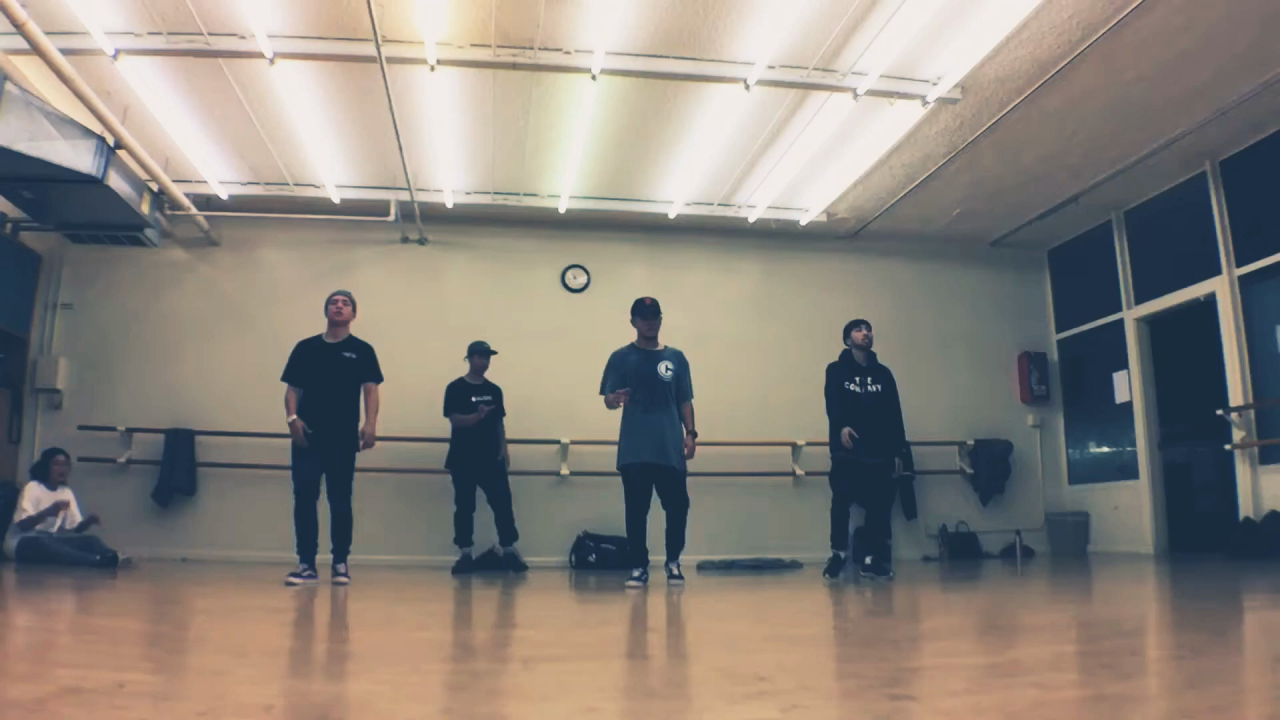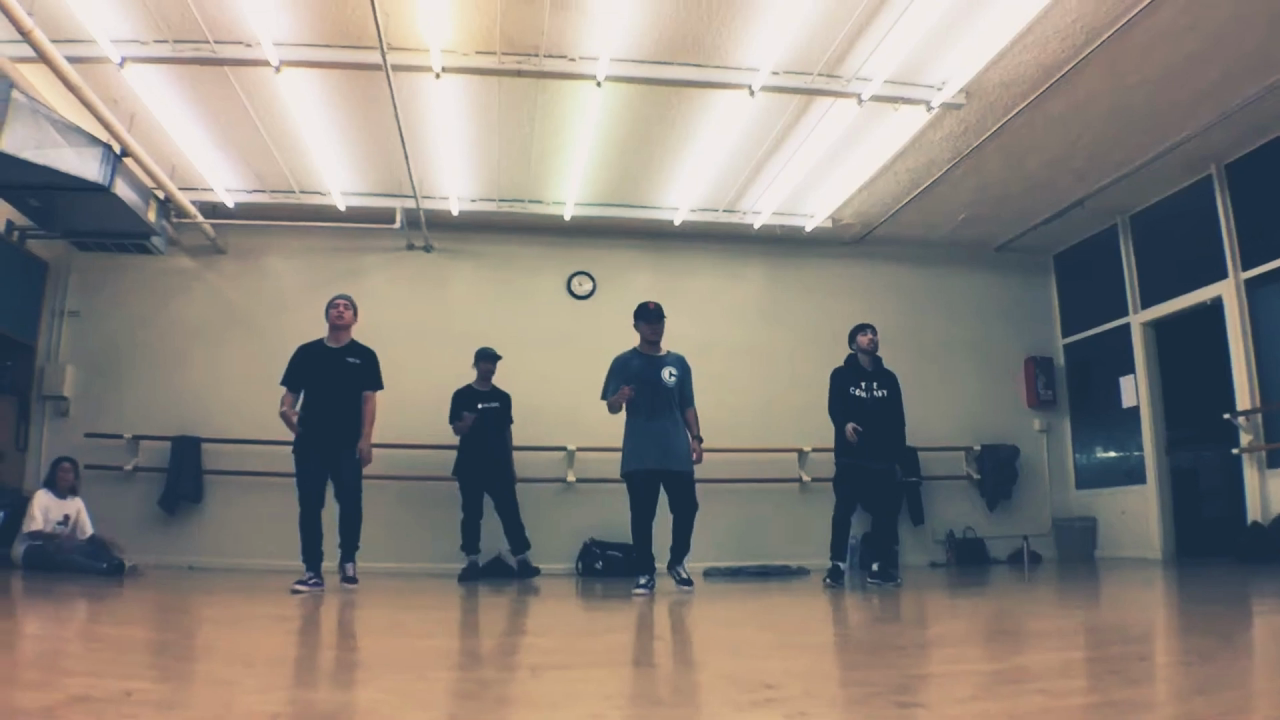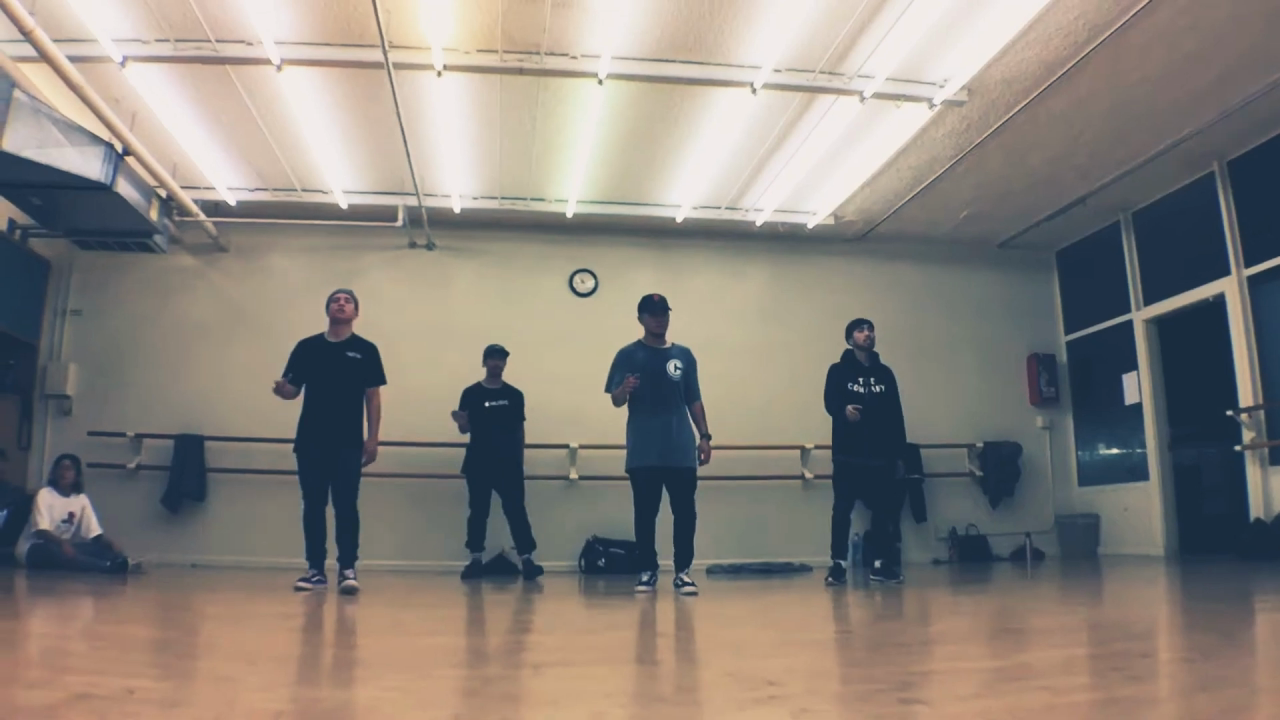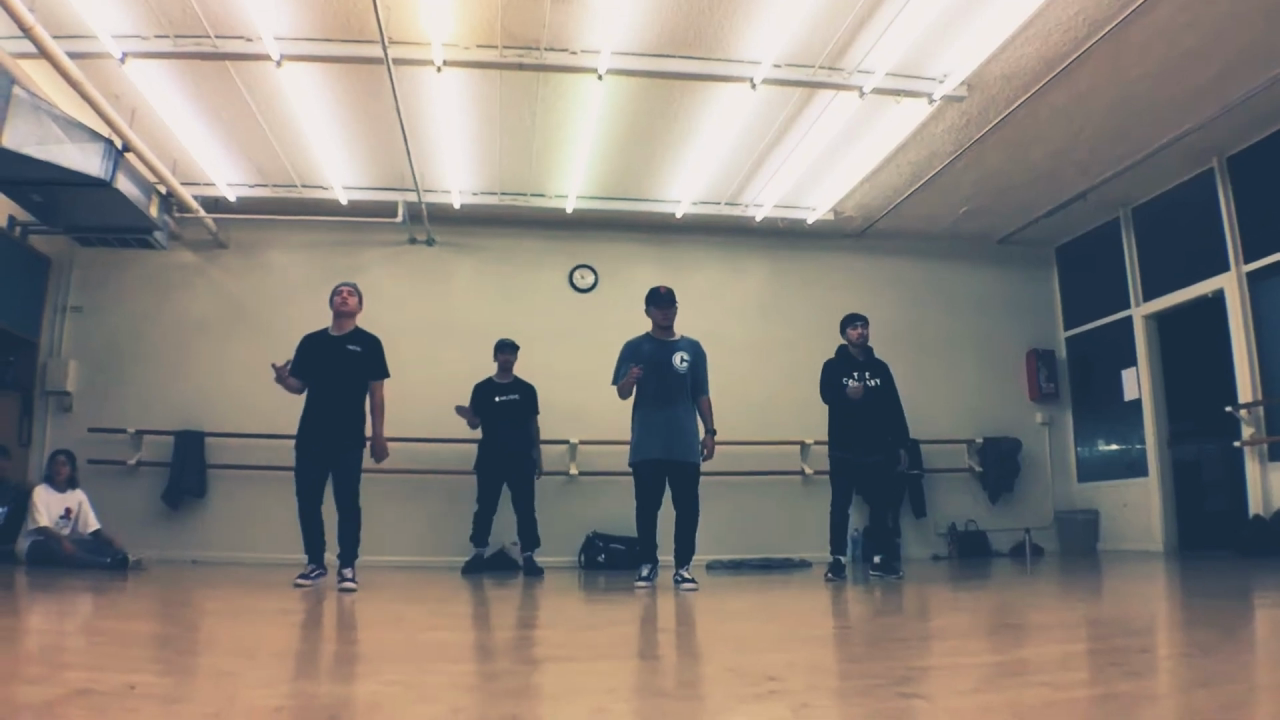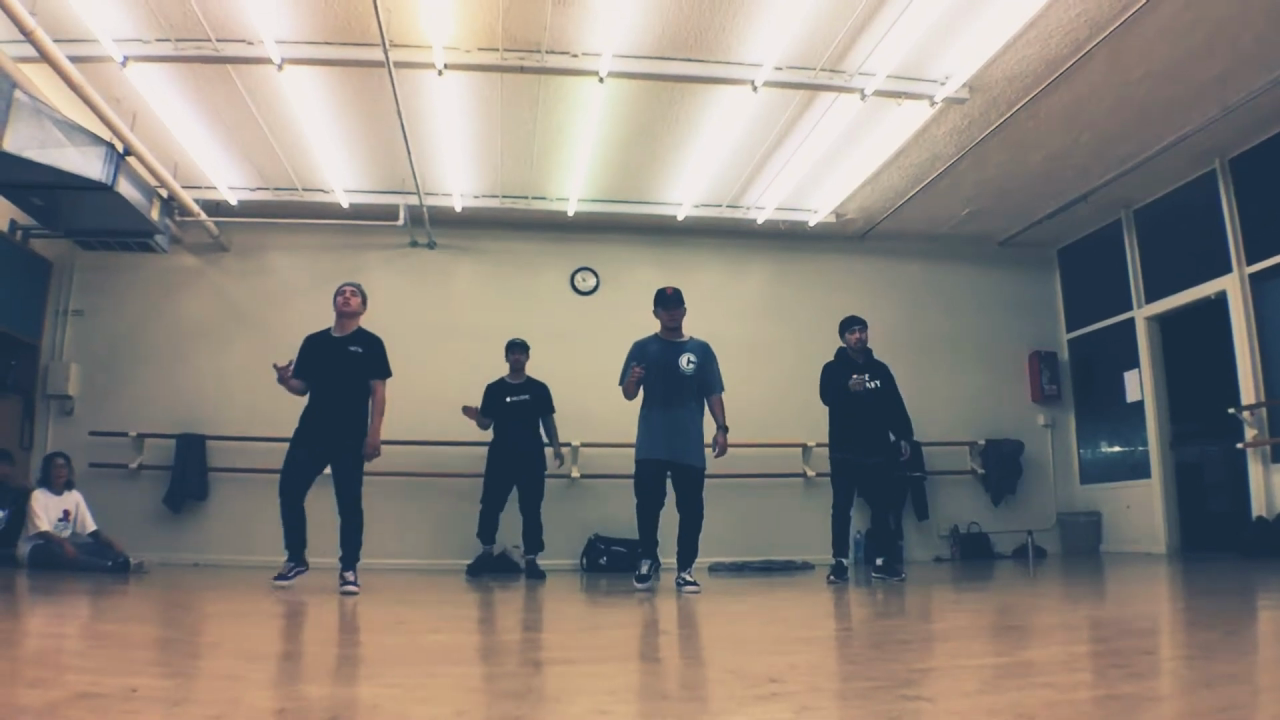
dt=0.2s
person 1, frame 1
left shoulder: (362, 351)
right shoulder: (305, 348)
left elbow: (371, 391)
right elbow: (292, 389)
left wrist: (370, 424)
right wrist: (292, 417)
left hip: (342, 439)
right hip: (307, 437)
left knee: (340, 501)
right knee: (304, 498)
left ankle: (340, 562)
right ankle: (306, 564)
person 1, frame 2
left shoulder: (364, 356)
right shoulder: (306, 353)
left elbow: (368, 401)
right elbow: (291, 393)
left wrist: (366, 439)
right wrist: (286, 410)
left hip: (346, 444)
right hip: (309, 442)
left knee: (350, 500)
right knee: (309, 506)
left ankle: (347, 561)
right ankle: (313, 572)
person 1, frame 3
left shoulder: (366, 350)
right shoulder: (306, 347)
left elbow: (373, 398)
right elbow: (294, 389)
left wrist: (372, 438)
right wrist: (282, 389)
left hip: (348, 441)
right hip: (310, 439)
left knee: (345, 503)
right knee: (313, 504)
left ankle: (347, 569)
right ankle: (316, 569)
person 1, frame 4
left shoulder: (368, 343)
right shoulder: (310, 342)
left elbow: (376, 391)
right elbow: (299, 386)
left wrist: (379, 435)
right wrist: (282, 379)
left hip: (348, 436)
right hip: (311, 433)
left knee: (347, 501)
right knee: (307, 497)
left ankle: (347, 567)
right ankle: (317, 563)
person 1, frame 5
left shoulder: (370, 343)
right shoulder: (313, 342)
left elbow: (377, 390)
right elbow: (302, 388)
left wrist: (374, 432)
right wrist: (285, 380)
left hip: (349, 437)
right hip: (309, 431)
left knee: (349, 504)
right knee: (289, 491)
left ankle: (348, 571)
right ankle: (295, 559)
person 2, frame 1
left shoulder: (676, 358)
right shoulder: (621, 358)
left elbow: (685, 401)
right elbow: (608, 401)
left wrist: (690, 433)
right wrist: (615, 399)
left hip: (670, 448)
right hip: (634, 449)
left knee: (677, 505)
right knee: (636, 508)
left ankle: (673, 560)
right ankle: (639, 566)
person 2, frame 2
left shoulder: (678, 363)
right shoulder: (624, 362)
left elbow: (687, 406)
right elbow: (611, 407)
left wrist: (696, 438)
right wrist: (619, 398)
left hip: (676, 452)
right hip: (639, 455)
left knee: (686, 506)
right knee: (642, 514)
left ankle: (677, 563)
right ankle: (645, 573)
person 2, frame 3
left shoulder: (684, 355)
right shoulder: (628, 355)
left elbow: (694, 400)
right elbow: (616, 401)
left wrist: (704, 436)
right wrist: (624, 389)
left hip: (681, 449)
right hip: (643, 450)
left knee: (685, 510)
right knee: (645, 511)
left ankle: (682, 572)
right ankle: (648, 570)
person 2, frame 4
left shoulder: (692, 348)
right shoulder: (635, 347)
left elbow: (702, 394)
right elbow: (622, 394)
left wrist: (710, 431)
right wrist: (628, 380)
left hip: (685, 444)
right hip: (646, 444)
left knee: (688, 506)
right knee: (647, 505)
left ankle: (682, 567)
right ankle: (648, 563)
person 2, frame 5
left shoulder: (701, 350)
right shoulder: (642, 348)
left elbow: (713, 392)
right elbow: (629, 394)
left wrist: (721, 427)
right wrist: (631, 380)
left hip: (690, 445)
right hip: (651, 444)
left knee: (691, 509)
right knee: (647, 504)
left ankle: (685, 570)
right ankle: (647, 560)
person 3, frame 1
left shoulder: (883, 373)
right shoulder: (837, 369)
left elbow: (894, 414)
right elbow: (832, 404)
left wrist: (899, 452)
right wrist: (841, 427)
left hip: (878, 453)
right hip: (846, 452)
left knee: (879, 507)
right knee: (841, 503)
left ankle: (871, 560)
right ankle: (839, 554)
person 3, frame 2
left shoulder: (888, 378)
right shoulder: (842, 375)
left elbow: (897, 420)
right elbow: (835, 408)
left wrist: (897, 457)
right wrist: (844, 425)
left hip: (882, 459)
right hip: (850, 458)
left knee: (884, 513)
right knee: (843, 511)
left ankle: (878, 566)
right ankle: (837, 566)
person 3, frame 3
left shoulder: (885, 373)
right shoulder: (838, 371)
left elbow: (895, 416)
right elbow: (831, 402)
left wrist: (898, 453)
right wrist: (844, 410)
left hip: (881, 455)
right hip: (847, 455)
left knee: (883, 510)
right knee: (842, 509)
left ankle: (880, 563)
right ankle: (838, 564)
person 3, frame 4
left shoulder: (880, 368)
right shoulder: (833, 366)
left elbow: (894, 407)
right elbow: (827, 395)
left wrist: (900, 442)
right wrist: (846, 393)
left hip: (877, 450)
right hip: (843, 451)
left knee: (881, 505)
right knee: (840, 505)
left ankle: (879, 559)
right ankle: (838, 560)
person 3, frame 5
left shoulder: (880, 369)
right shoulder: (833, 368)
left elbow: (895, 405)
right elbow: (827, 397)
left wrist: (903, 436)
right wrist: (847, 388)
left hip: (878, 451)
right hip: (844, 452)
left knee: (882, 507)
right knee: (842, 507)
left ankle: (881, 561)
right ankle: (840, 562)
person 4, frame 1
left shoulder: (495, 390)
right shoulder: (455, 388)
right elbow: (455, 421)
left wrist: (504, 448)
right wrist: (478, 416)
left hip: (491, 457)
right hip: (463, 457)
left knee: (503, 501)
right knee: (464, 507)
left ankle: (509, 551)
right ankle: (466, 555)
person 4, frame 2
left shoulder: (503, 397)
right shoulder: (462, 395)
right elbow: (458, 431)
left wrist: (511, 462)
right wrist: (465, 424)
left hip: (499, 465)
right hip: (470, 465)
left knee: (510, 510)
right knee: (472, 514)
left ankle: (522, 559)
right ankle: (472, 562)
person 4, frame 3
left shoulder: (515, 395)
right shoulder: (471, 393)
left elbow: (519, 429)
right elbow: (464, 429)
left wrist: (520, 461)
right wrist: (461, 422)
left hip: (508, 463)
right hip: (478, 463)
left knee: (516, 510)
right knee: (478, 512)
left ankle: (526, 559)
right ankle: (476, 560)
person 4, frame 4
left shoulder: (526, 389)
right shoulder: (482, 389)
left elbow: (532, 423)
right elbow: (475, 424)
left wrist: (537, 453)
right wrist: (468, 417)
left hip: (521, 457)
right hip: (490, 457)
left knee: (525, 507)
right knee: (485, 507)
left ankle: (528, 556)
right ankle: (479, 554)
person 4, frame 5
left shoulder: (539, 388)
right shoulder: (494, 389)
left elbow: (547, 420)
right elbow: (486, 424)
left wrist: (556, 446)
right wrist: (476, 417)
left hip: (532, 458)
right hip: (500, 456)
left knee: (531, 510)
right knee: (490, 505)
left ankle: (531, 559)
right ankle: (487, 553)
